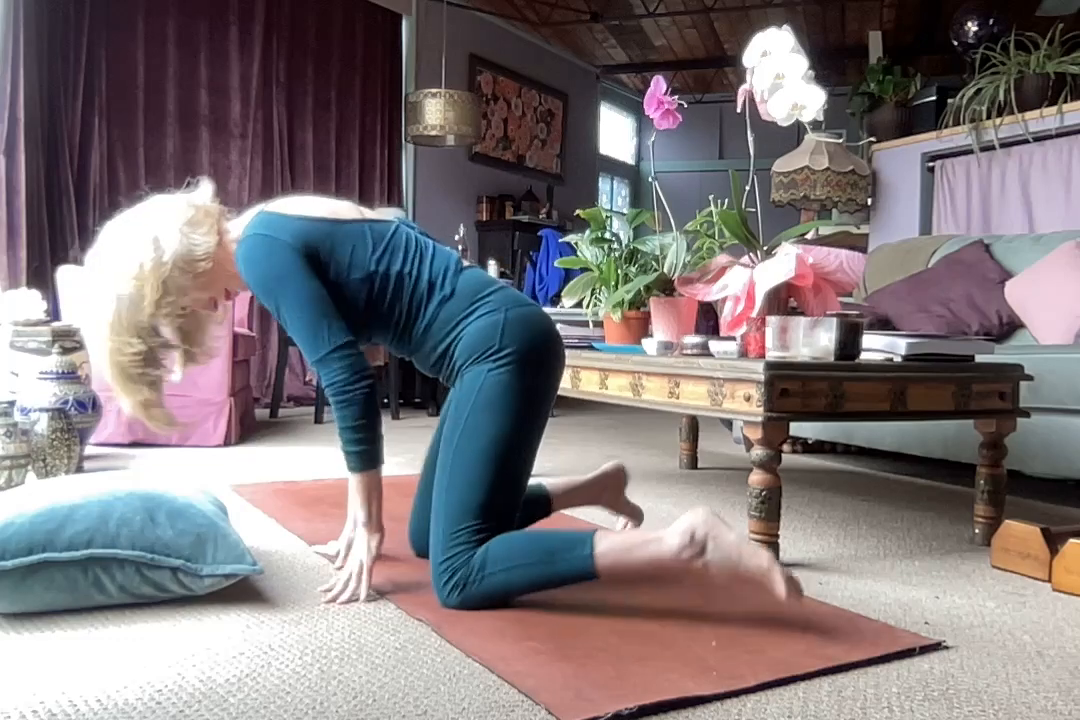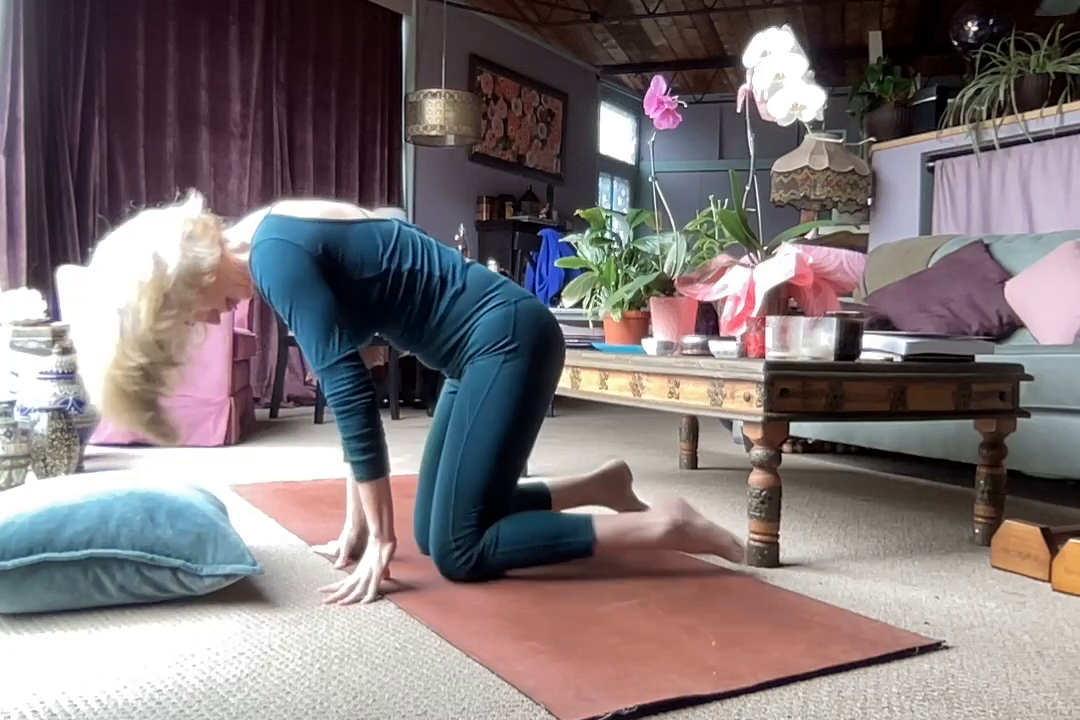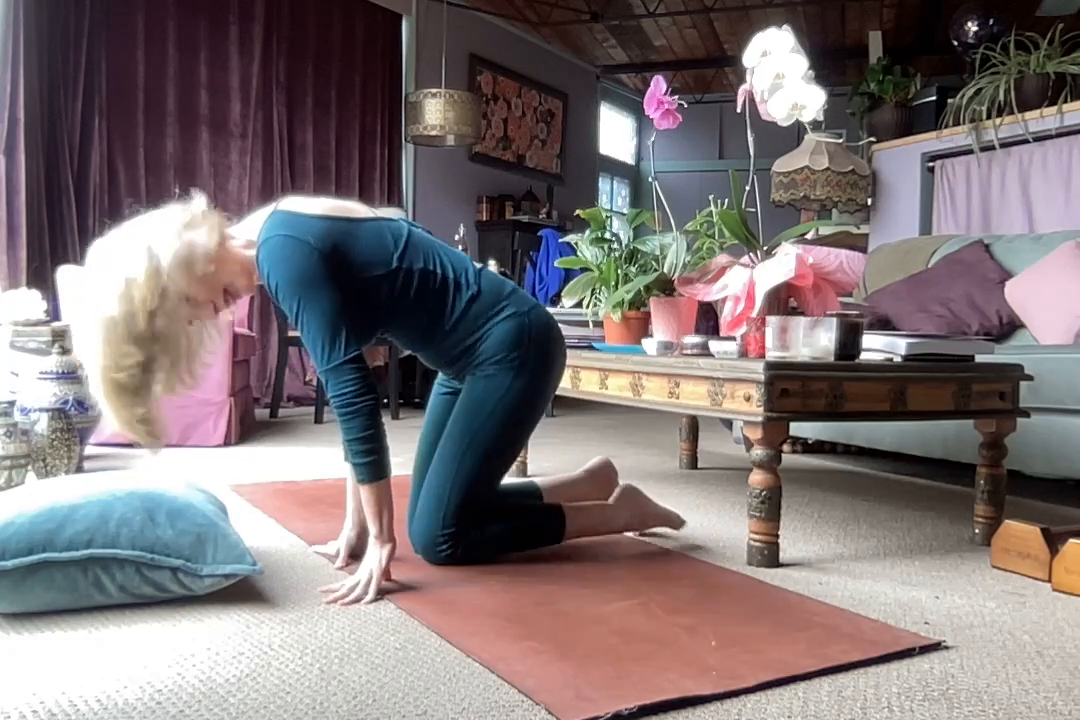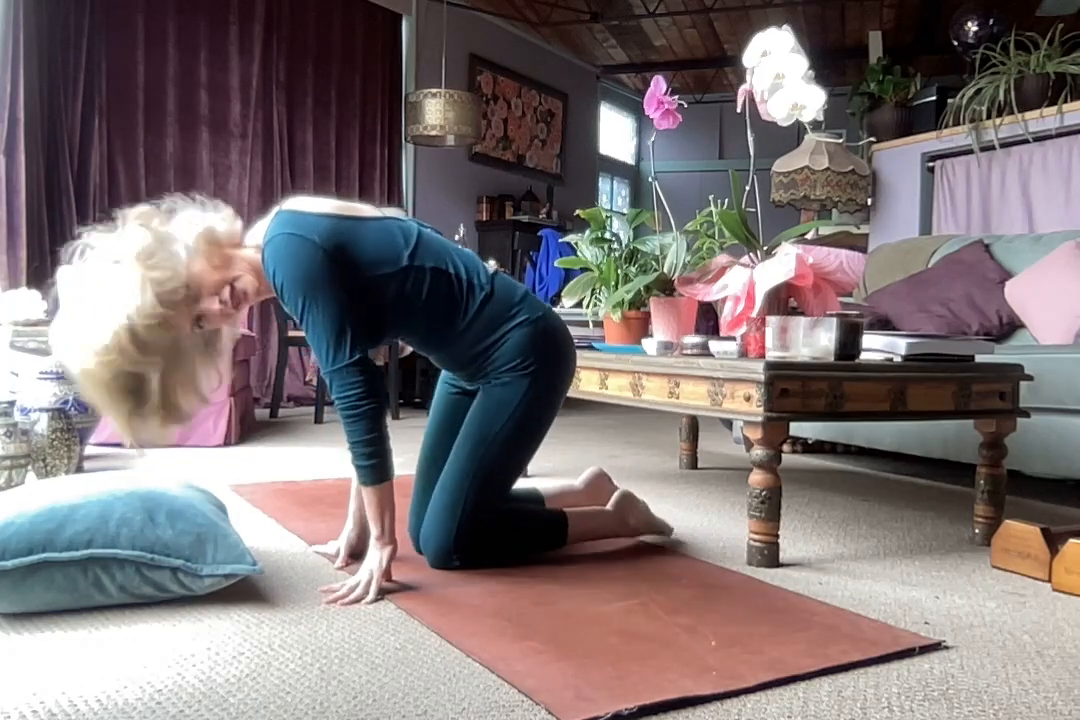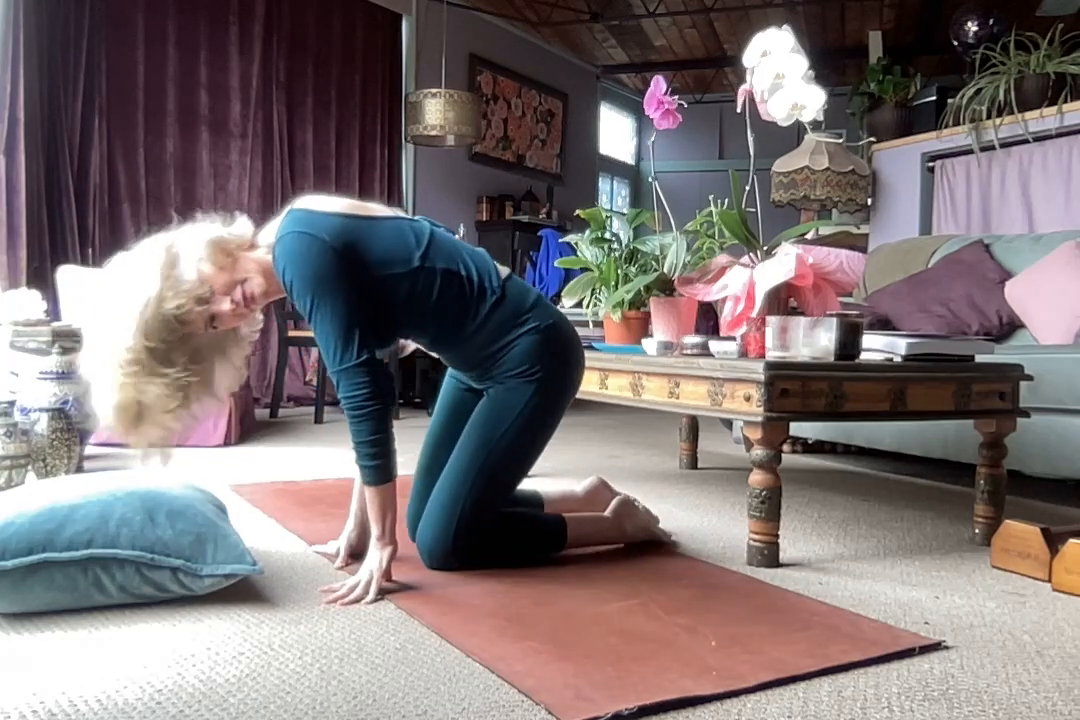
dt=0.2s
person 1, frame 1
left shoulder: (259, 249)
right shoulder: (291, 233)
left elbow: (347, 380)
right elbow: (353, 372)
left wrist: (368, 530)
right wrist: (359, 521)
left hip: (500, 346)
right hip: (504, 340)
left knee: (462, 577)
right knee: (429, 533)
left ankle: (685, 541)
right ankle: (594, 484)
person 1, frame 2
left shoulder: (273, 254)
right shoulder: (282, 243)
left elbow: (349, 389)
right elbow: (349, 387)
left wrist: (379, 539)
right wrist: (358, 522)
left hip: (506, 339)
right hip: (485, 347)
left knee: (457, 551)
right knee: (438, 528)
left ankle: (663, 525)
right ankle: (598, 486)
person 1, frame 3
left shoulder: (282, 253)
right shoulder: (283, 244)
left elbow: (352, 391)
right elbow: (352, 391)
left wrist: (379, 541)
right wrist: (358, 521)
left hip: (510, 347)
right hip: (472, 356)
left knee: (438, 538)
right knee: (441, 511)
left ankle: (620, 510)
right ankle: (589, 484)
person 1, frame 4
left shoulder: (289, 250)
right shoulder: (287, 258)
left elbow: (357, 392)
right elbow: (359, 390)
left wrist: (380, 542)
right wrist: (359, 523)
left hip: (523, 351)
right hip: (472, 360)
left knee: (446, 544)
right knee: (434, 521)
left ankle: (616, 517)
right ankle: (586, 492)
person 1, frame 5
left shoulder: (299, 248)
right shoulder: (297, 269)
left elbow: (363, 392)
right elbow: (369, 394)
left wrist: (380, 543)
right wrist: (362, 523)
left hip: (530, 354)
right hip: (480, 360)
left knee: (446, 543)
right knee: (429, 516)
left ankle: (617, 522)
right ankle: (587, 497)
